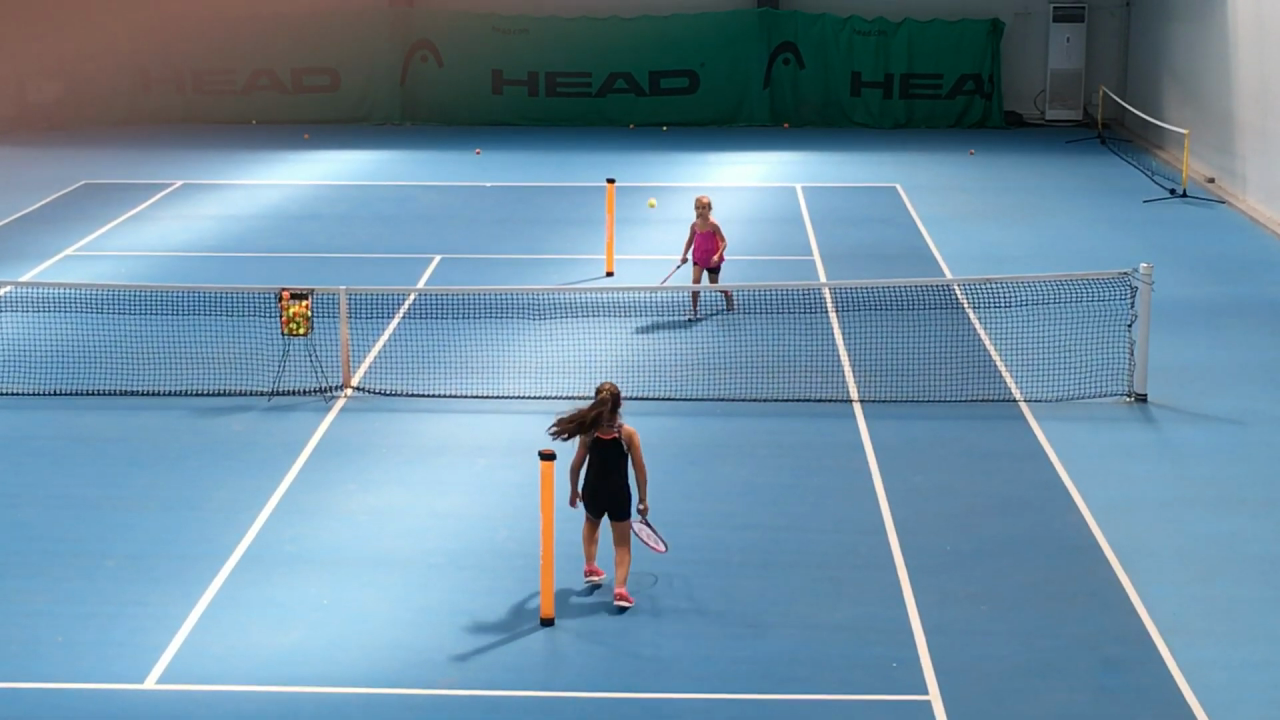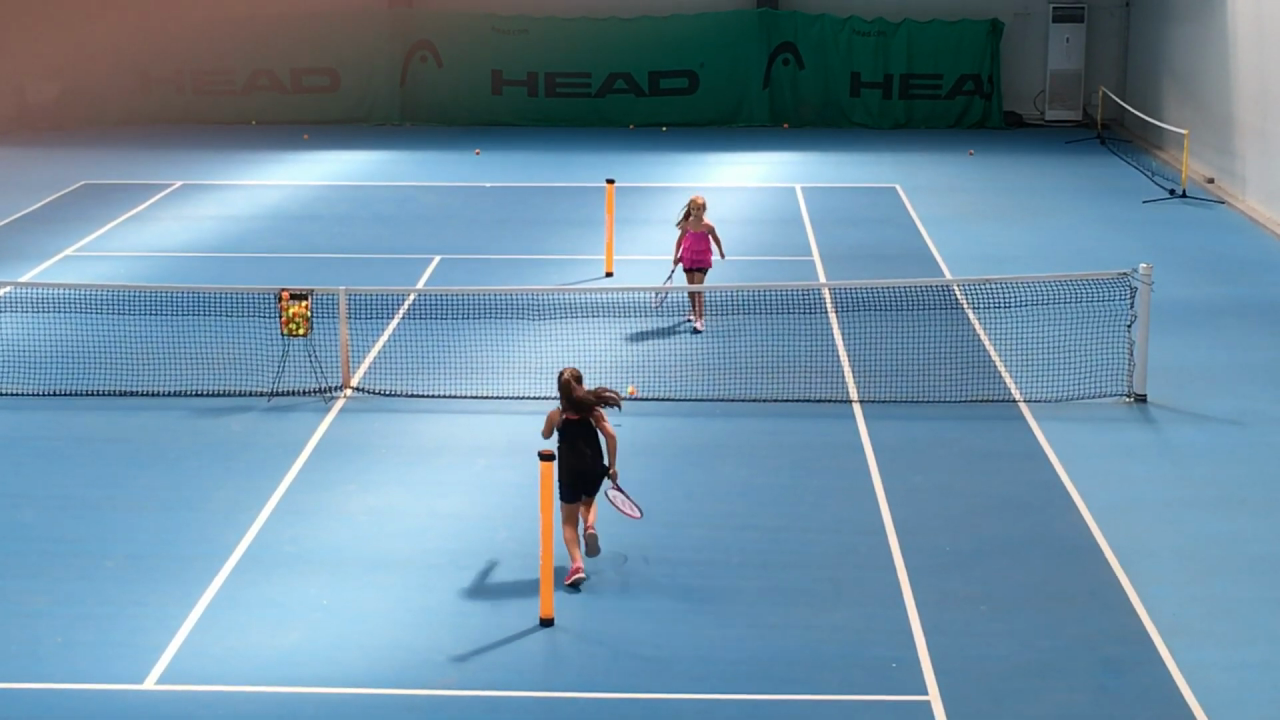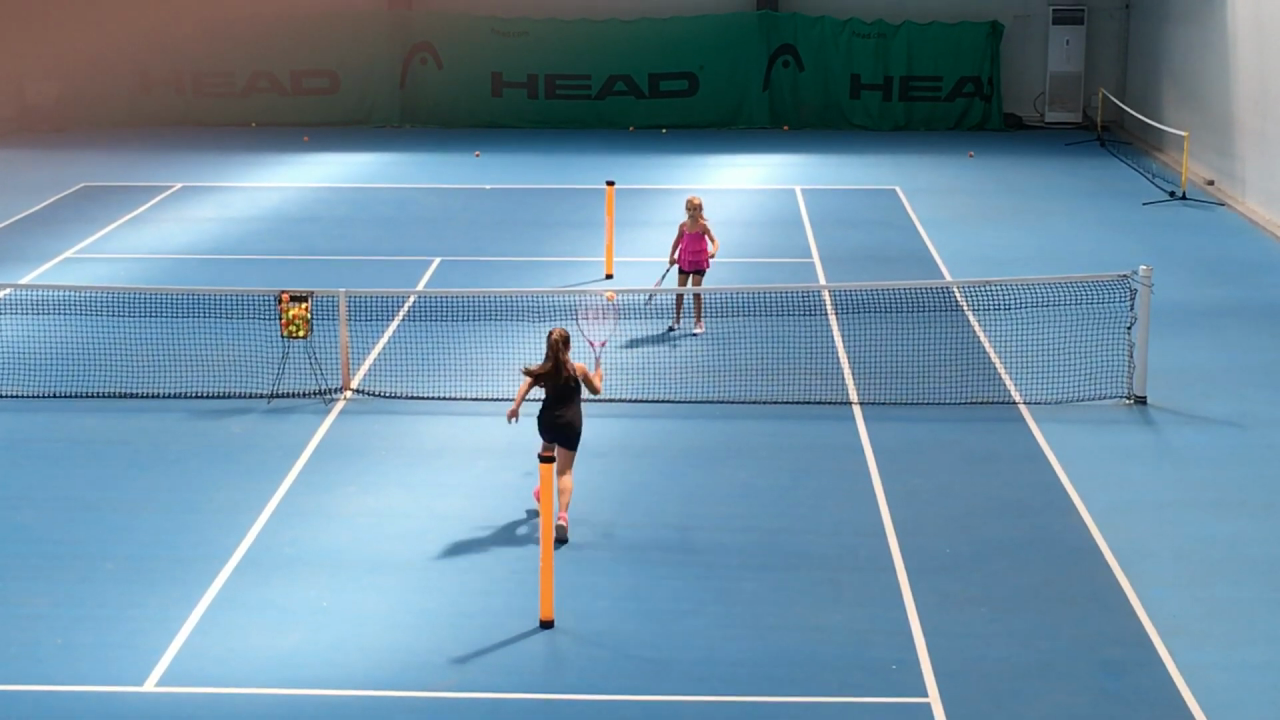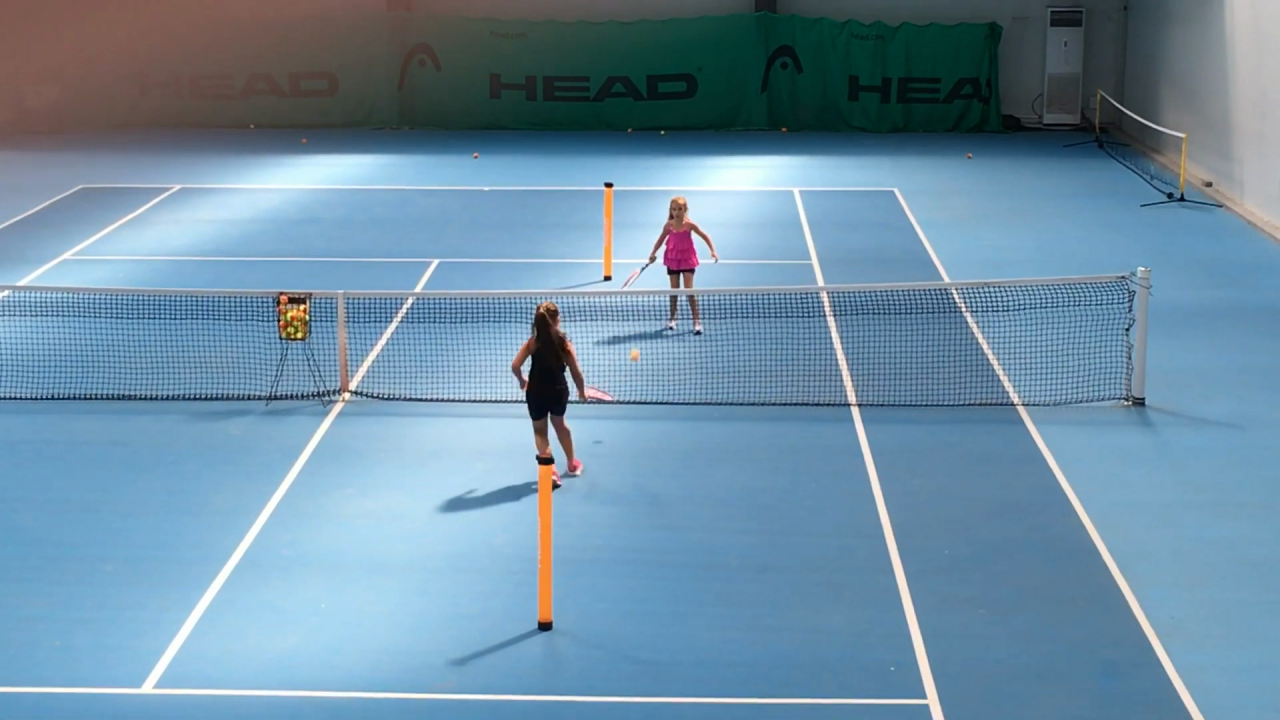
dt=0.4s
person 1, frame 1
left shoulder: (588, 431)
right shoulder: (628, 432)
left elbow: (576, 465)
right elbow: (639, 467)
left wrist: (573, 489)
right wrist: (642, 499)
left hip: (593, 490)
right hip: (619, 493)
left knee: (591, 524)
right knee: (623, 544)
left ankle: (591, 569)
right ankle: (620, 591)
person 1, frame 2
left shoulder: (556, 415)
right shoulder: (593, 409)
left elbow: (545, 434)
right elbow: (610, 436)
right wrist: (612, 466)
left hip: (570, 471)
right hip: (594, 470)
left knee: (569, 522)
right knee: (588, 505)
left ankle: (576, 567)
right ankle: (590, 528)
person 1, frame 3
left shoulder: (543, 369)
right shoulder: (578, 369)
left elbow: (526, 384)
right elbow: (596, 390)
left wrist: (515, 406)
right wrist: (598, 374)
left hip: (547, 421)
right hip: (570, 424)
left knee: (547, 448)
right knee: (565, 473)
left ankle: (541, 491)
right ankle: (561, 518)
person 1, frame 4
left shoulder: (532, 342)
right shoulder: (563, 343)
left elbow: (515, 366)
right elbow: (576, 372)
left wrist: (522, 380)
right wrist: (581, 391)
left hip: (536, 395)
right hip: (558, 393)
left knee: (540, 432)
right knee: (560, 425)
left ankle: (551, 473)
right ankle: (572, 464)
